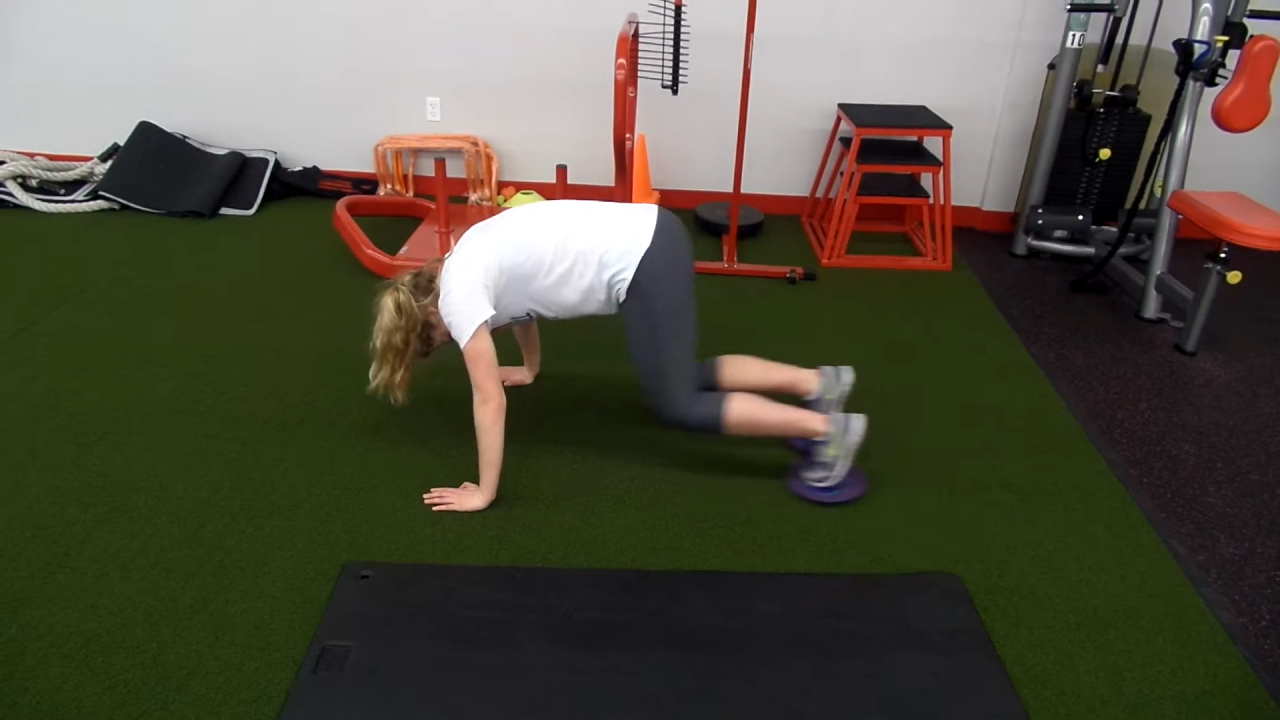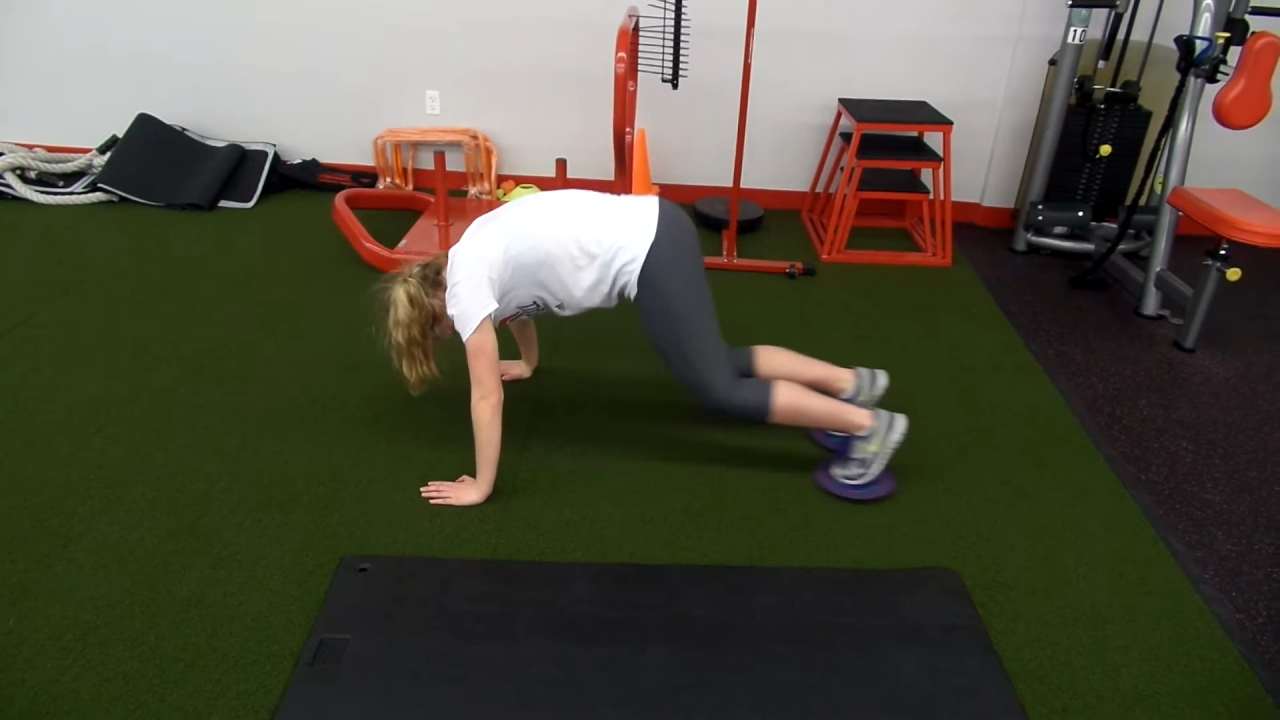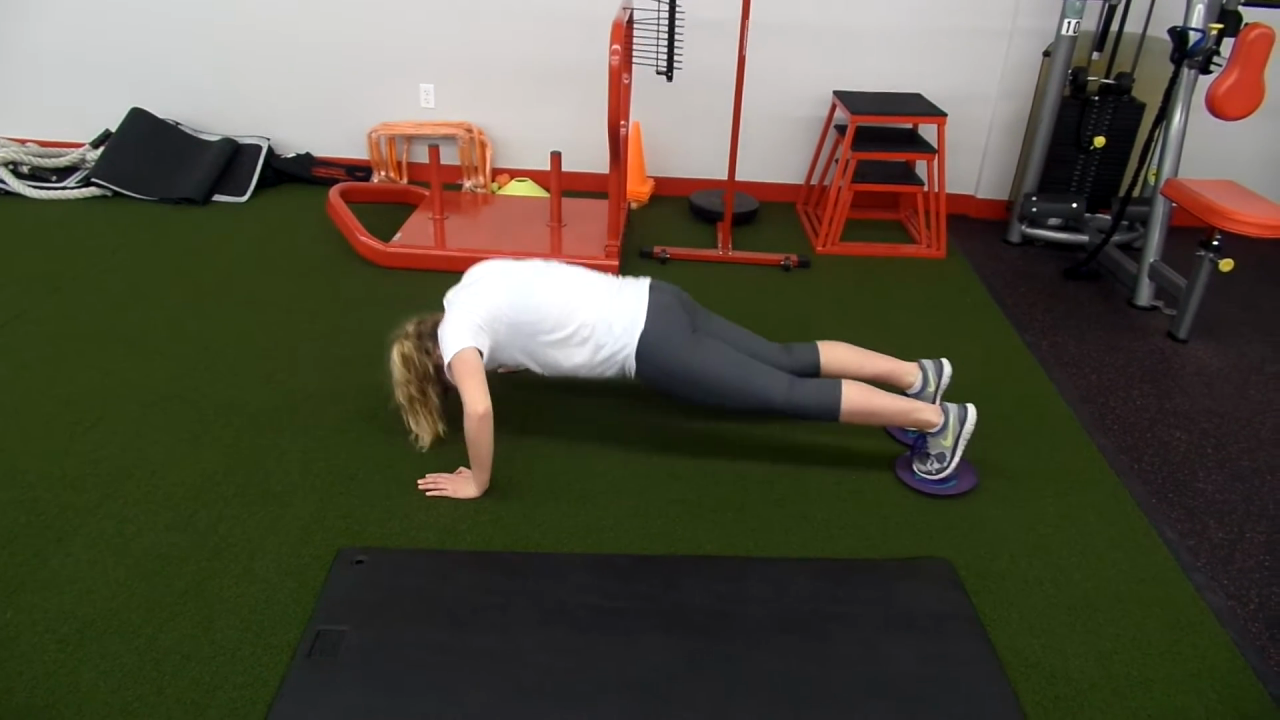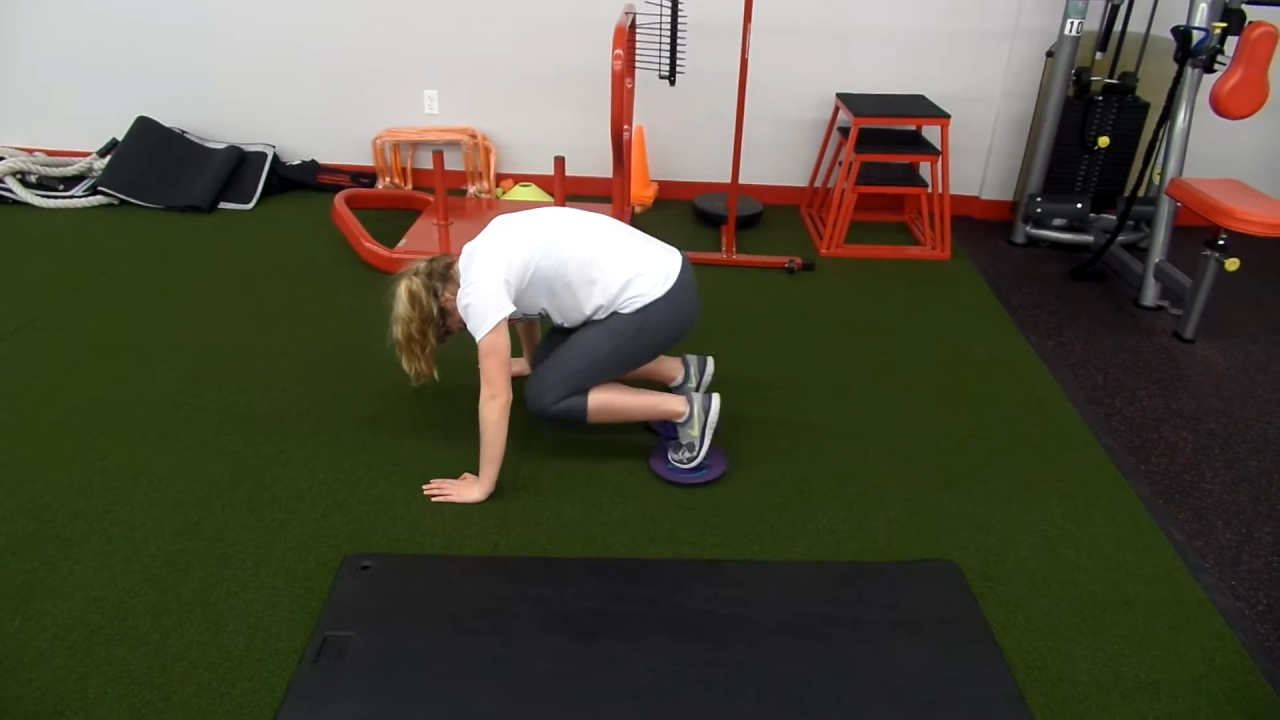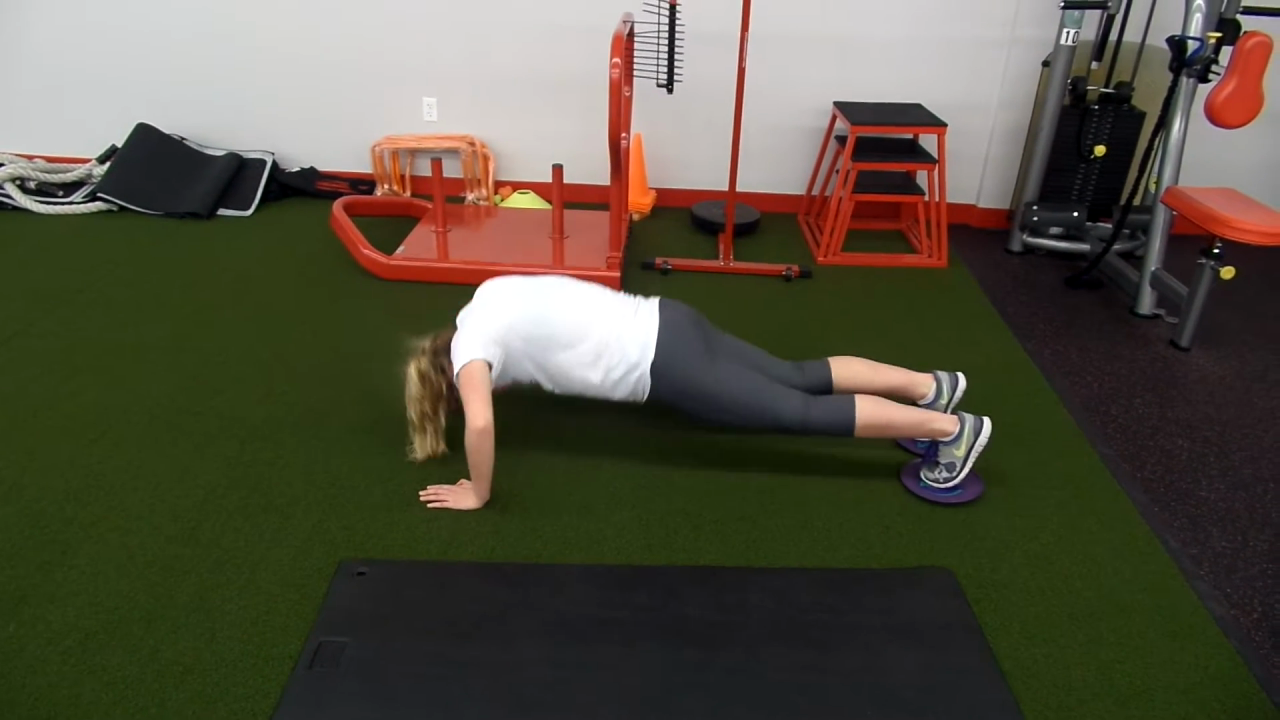
dt=1s
person 1, frame 1
left shoulder: (456, 297)
right shoulder: (465, 263)
left elbow: (489, 400)
left wrist: (484, 493)
right wrist: (531, 367)
left hip: (640, 262)
right hip: (651, 233)
left knee: (679, 406)
right knee: (687, 378)
left ankle: (825, 426)
right ankle: (817, 382)
person 1, frame 2
left shoulder: (463, 289)
right shoulder: (472, 254)
left elbow: (487, 396)
left wrist: (480, 488)
right wrist: (528, 362)
left hip: (649, 256)
right hip: (653, 222)
left knee: (715, 391)
right knee: (720, 366)
left ankle: (867, 424)
right ankle: (850, 383)
person 1, frame 3
left shoulder: (457, 332)
right shoulder: (474, 281)
left elbow: (478, 409)
left wrist: (477, 483)
right wrist: (520, 350)
left hip: (650, 346)
right hip: (653, 303)
left knee: (785, 391)
right knee: (786, 359)
left ankle: (935, 419)
right ankle: (917, 375)
person 1, frame 4
left shoulder: (478, 289)
right shoulder: (484, 253)
left elbow: (496, 396)
left wrist: (482, 486)
right wrist: (529, 360)
left hip: (658, 299)
right hip: (654, 271)
left knee: (545, 398)
right knee: (554, 362)
left ankle: (684, 408)
right ankle: (678, 371)
person 1, frame 5
left shoulder: (468, 346)
right shoulder: (487, 297)
left elbow: (481, 425)
left wrist: (477, 494)
left hip: (661, 363)
right hip: (664, 322)
left knee: (795, 410)
right knee: (797, 376)
left ankle: (949, 429)
right ankle: (930, 387)
